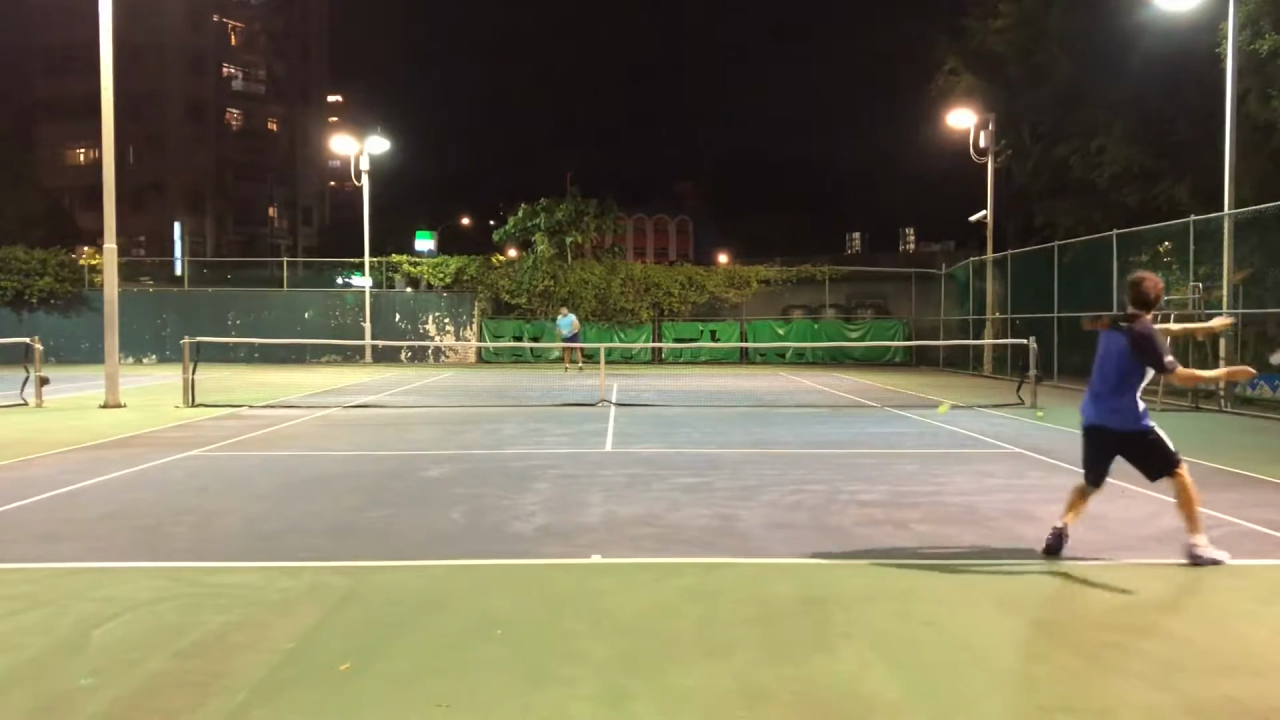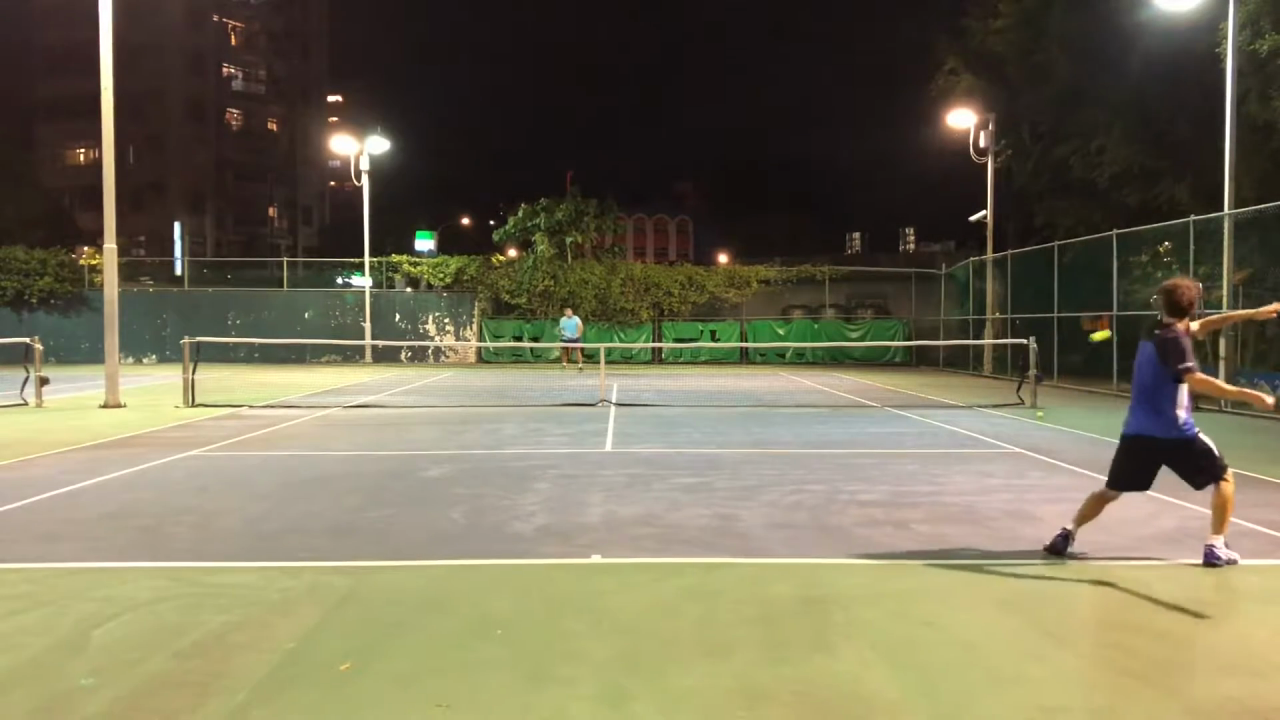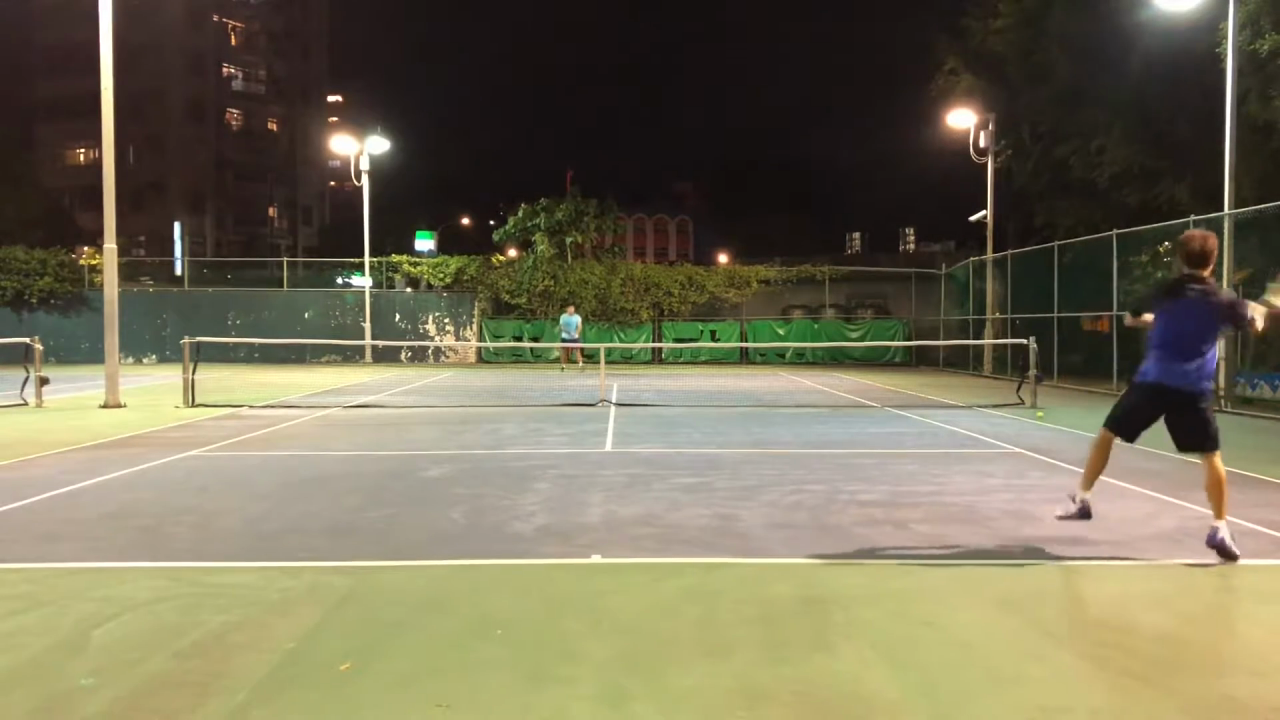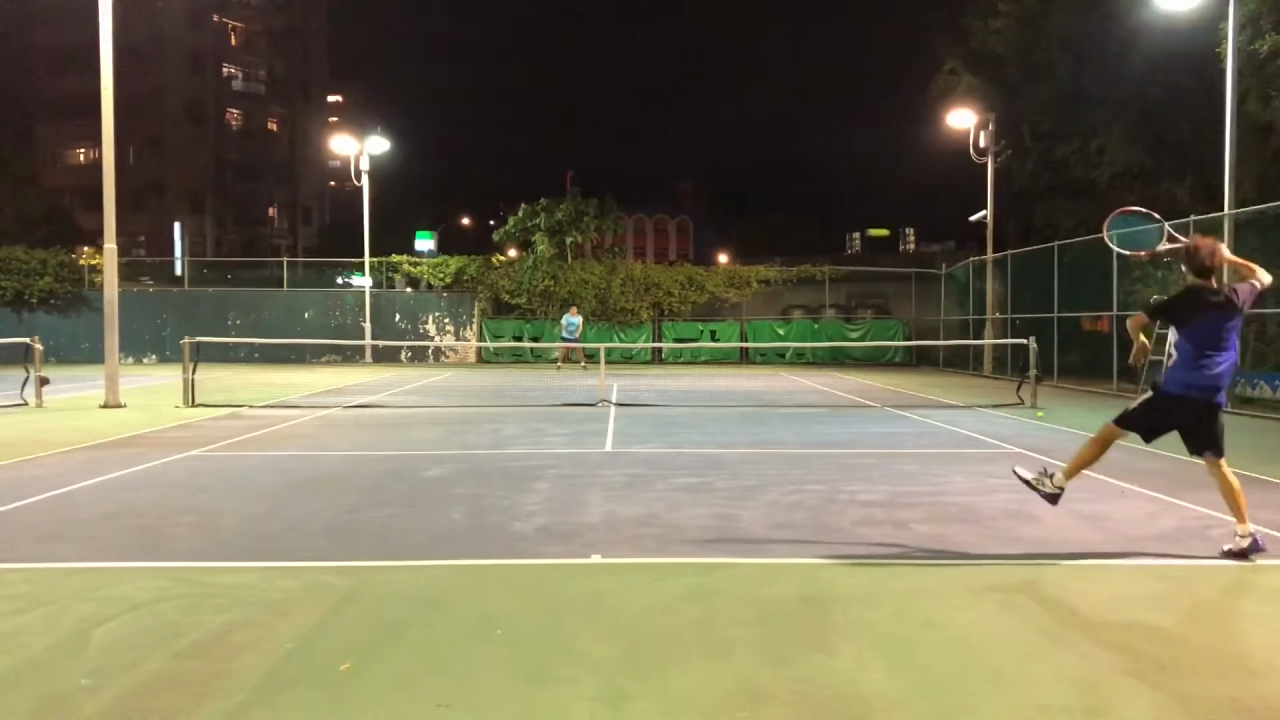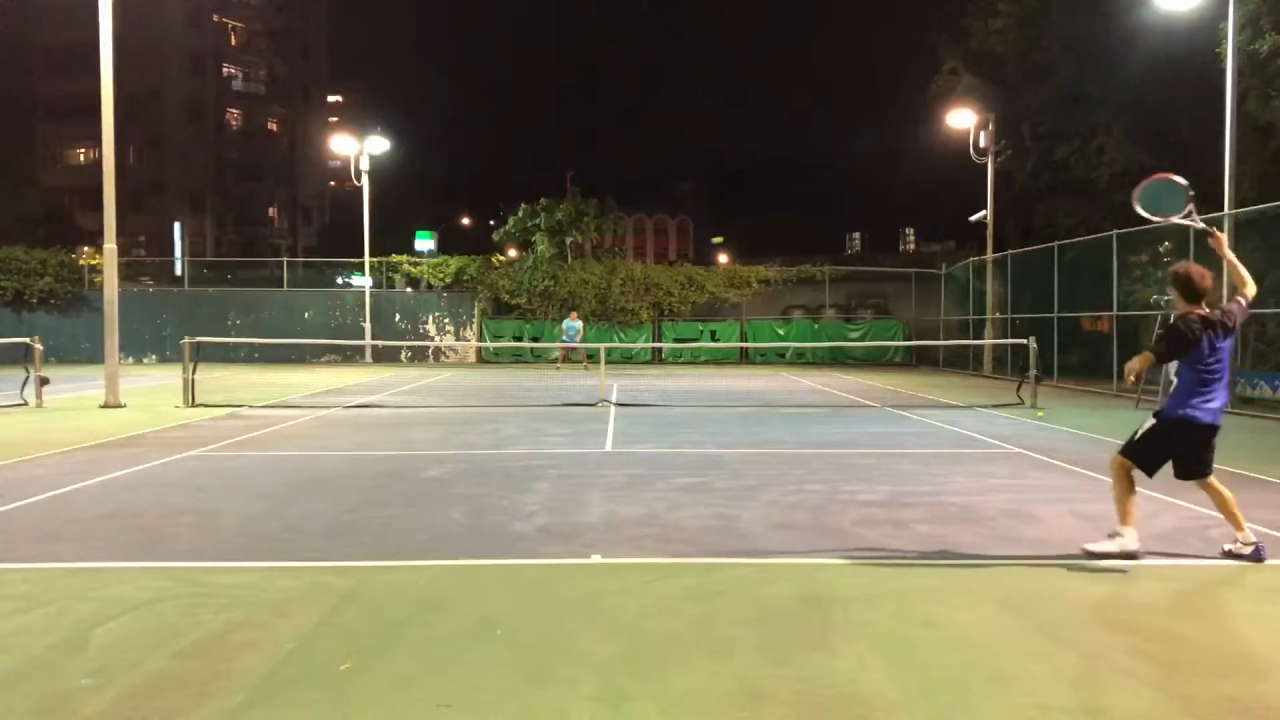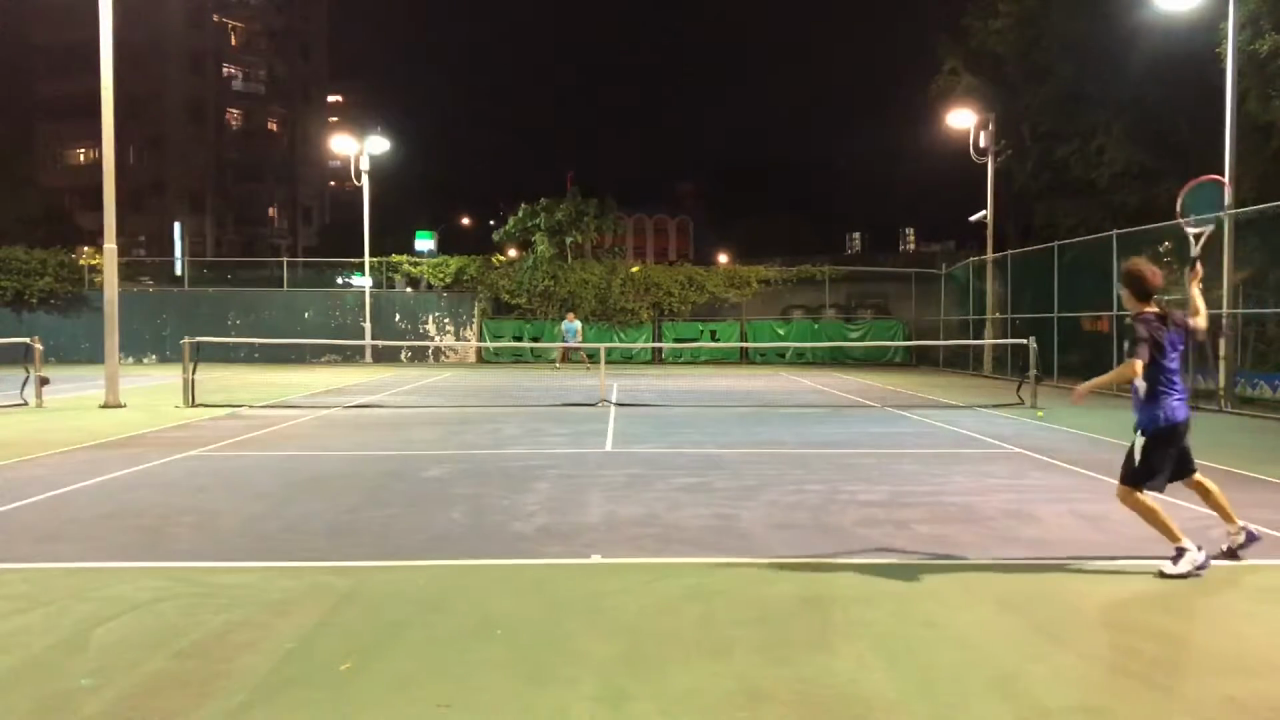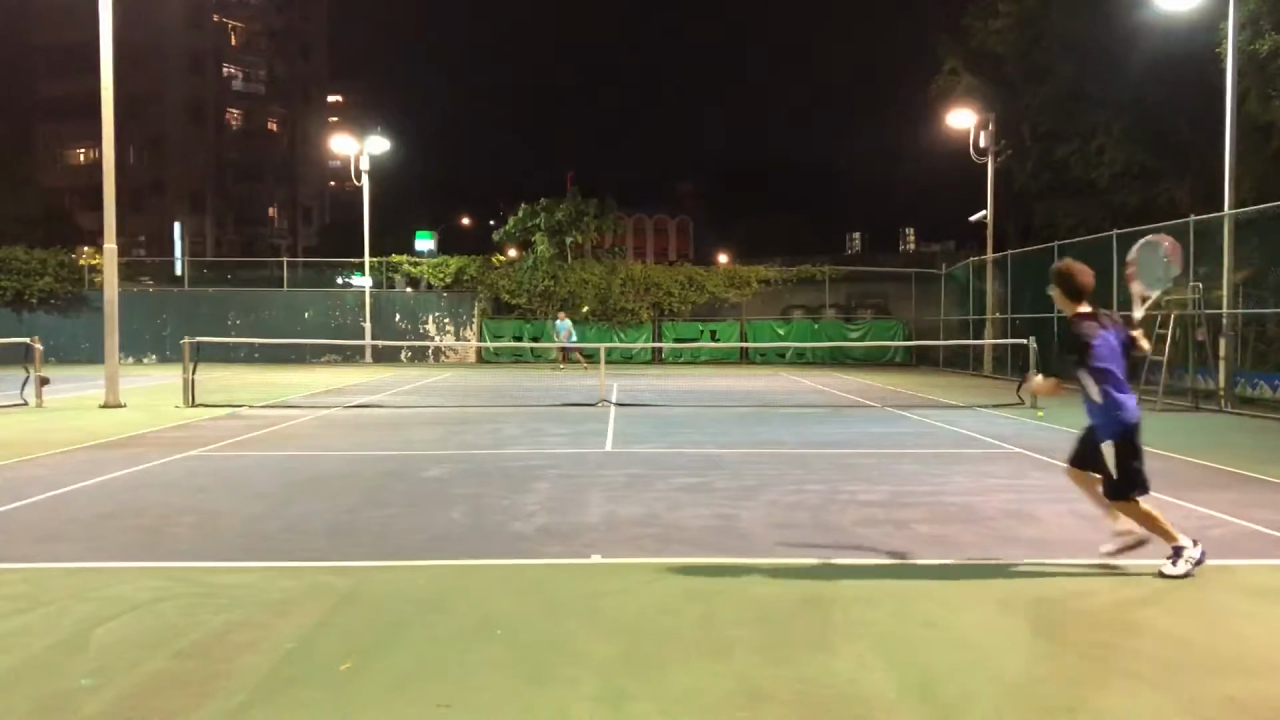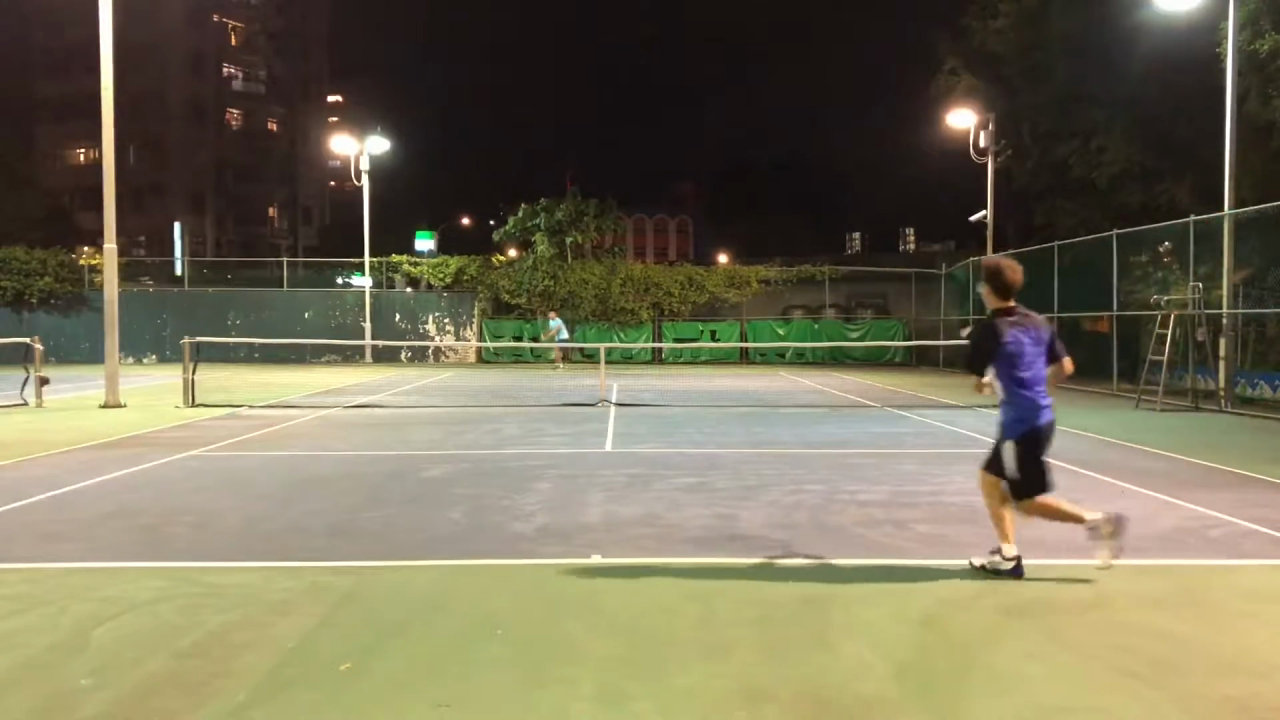
dt=0.2s
person 1, frame 1
left shoulder: (1112, 327)
right shoulder: (1146, 334)
right elbow: (1179, 376)
left wrist: (1204, 327)
right wrist: (1225, 373)
left hip: (1094, 421)
right hip: (1129, 423)
left knee: (1090, 484)
right knee: (1178, 474)
left ankle: (1061, 530)
right ankle: (1197, 543)
person 1, frame 2
left shoulder: (1156, 332)
right shoulder: (1175, 340)
left elbow: (1197, 326)
right elbow: (1195, 381)
left wrist: (1252, 314)
right wrist: (1249, 396)
left hip: (1138, 431)
right hip: (1175, 433)
left knee: (1110, 490)
right knee: (1223, 479)
left ankle: (1067, 534)
right ankle: (1216, 545)
person 1, frame 3
left shoulder: (1168, 291)
right shoulder: (1223, 299)
left elbow: (1134, 320)
right elbow: (1255, 325)
right wrist: (1257, 312)
left hip: (1152, 382)
right hip: (1192, 389)
left knee: (1107, 435)
right knee: (1211, 458)
left ankle: (1082, 500)
right ankle: (1219, 529)
person 1, frame 4
left shoulder: (1183, 302)
right shoulder: (1235, 297)
left elbow: (1135, 323)
right elbow: (1263, 278)
left wrist: (1141, 342)
right wrist: (1226, 257)
left hip: (1179, 392)
right hip: (1212, 398)
left knee: (1110, 433)
right knee: (1217, 465)
left ankle: (1056, 483)
right ankle: (1247, 535)
person 1, frame 5
left shoulder: (1182, 329)
right shoulder: (1227, 320)
left elbow: (1142, 363)
right elbow: (1249, 289)
left wrist: (1130, 368)
right wrist: (1225, 251)
left hip: (1178, 418)
right hip: (1209, 420)
left knee: (1121, 465)
right knee: (1204, 480)
left ankle: (1125, 535)
right ankle: (1248, 542)
person 1, frame 6
left shoulder: (1143, 329)
right shoulder: (1173, 321)
left elbow: (1133, 369)
right elbow: (1201, 321)
left wrist: (1090, 386)
right wrist: (1194, 287)
left hip: (1158, 422)
right hip: (1175, 416)
left knee: (1129, 491)
right knee: (1191, 478)
left ankle: (1187, 550)
right ankle: (1240, 530)
person 1, frame 7
left shoulder: (1075, 333)
right shoulder: (1110, 321)
left elbow: (1056, 385)
right elbow: (1143, 348)
left wrist: (1038, 384)
right wrist: (1135, 335)
left hip: (1114, 423)
right hip: (1117, 416)
left knee: (1122, 497)
right knee: (1079, 471)
left ankle: (1185, 547)
right ankle: (1126, 529)
person 1, frame 8
left shoulder: (987, 330)
right shoulder: (1036, 323)
left elbow: (977, 380)
right elbow: (1066, 368)
left wrist: (983, 383)
left hip: (1022, 424)
right hip: (1038, 420)
left knee: (1028, 502)
right knee: (989, 480)
left ankle: (1098, 522)
right ankle: (1007, 555)
